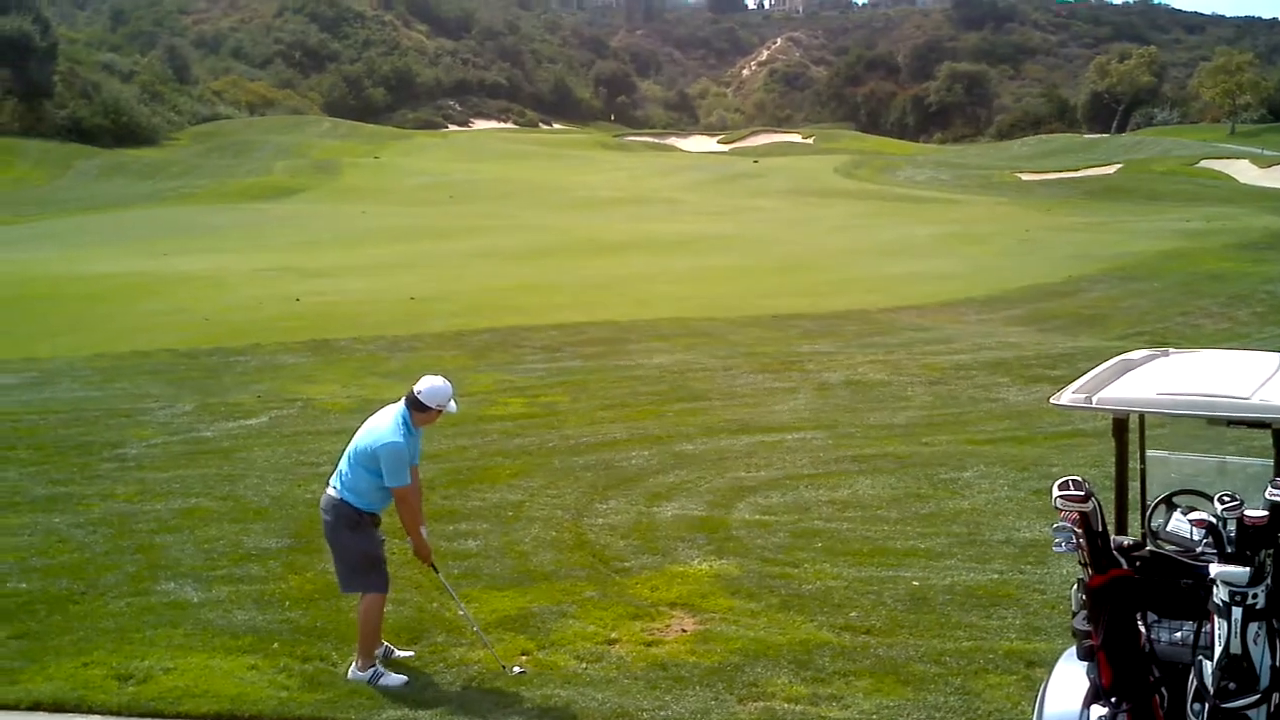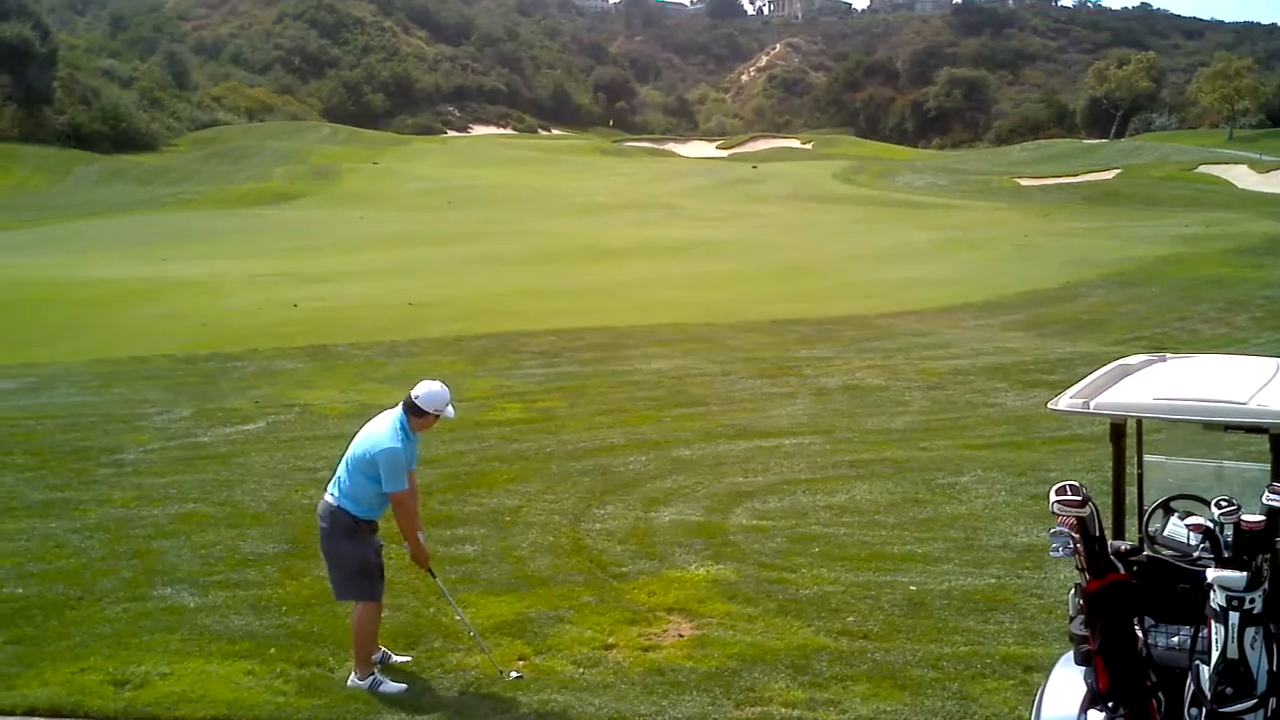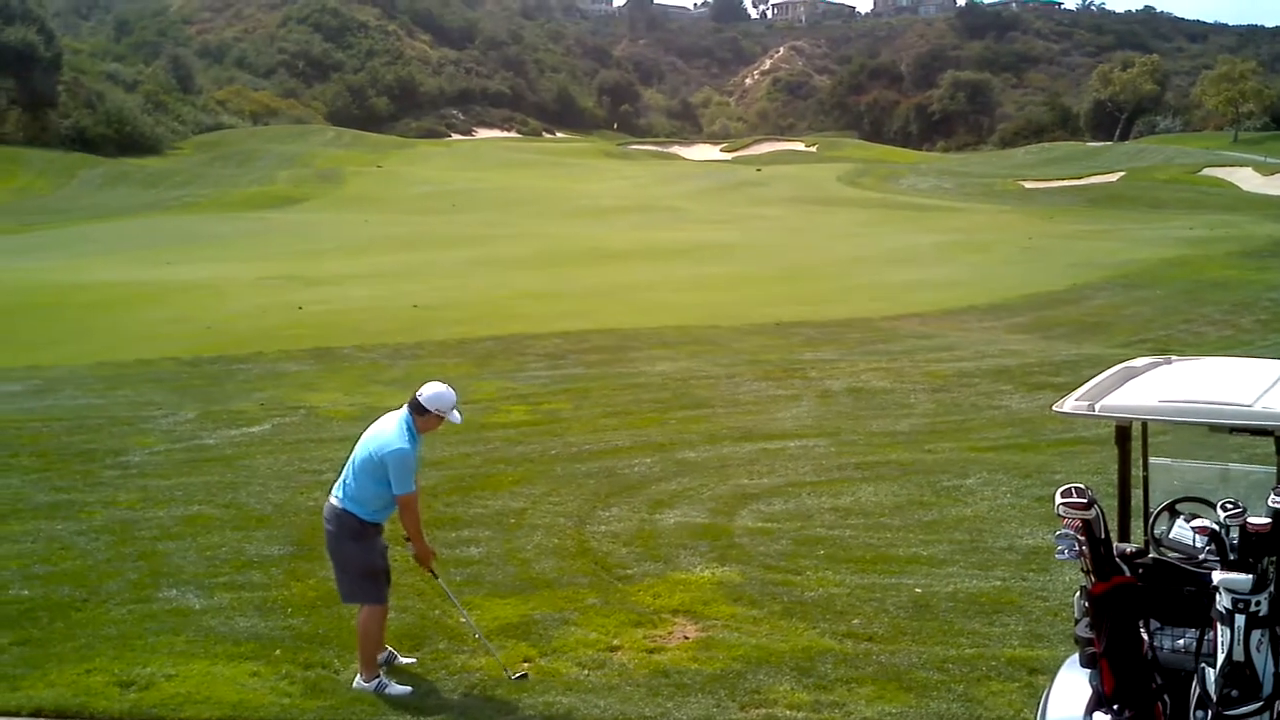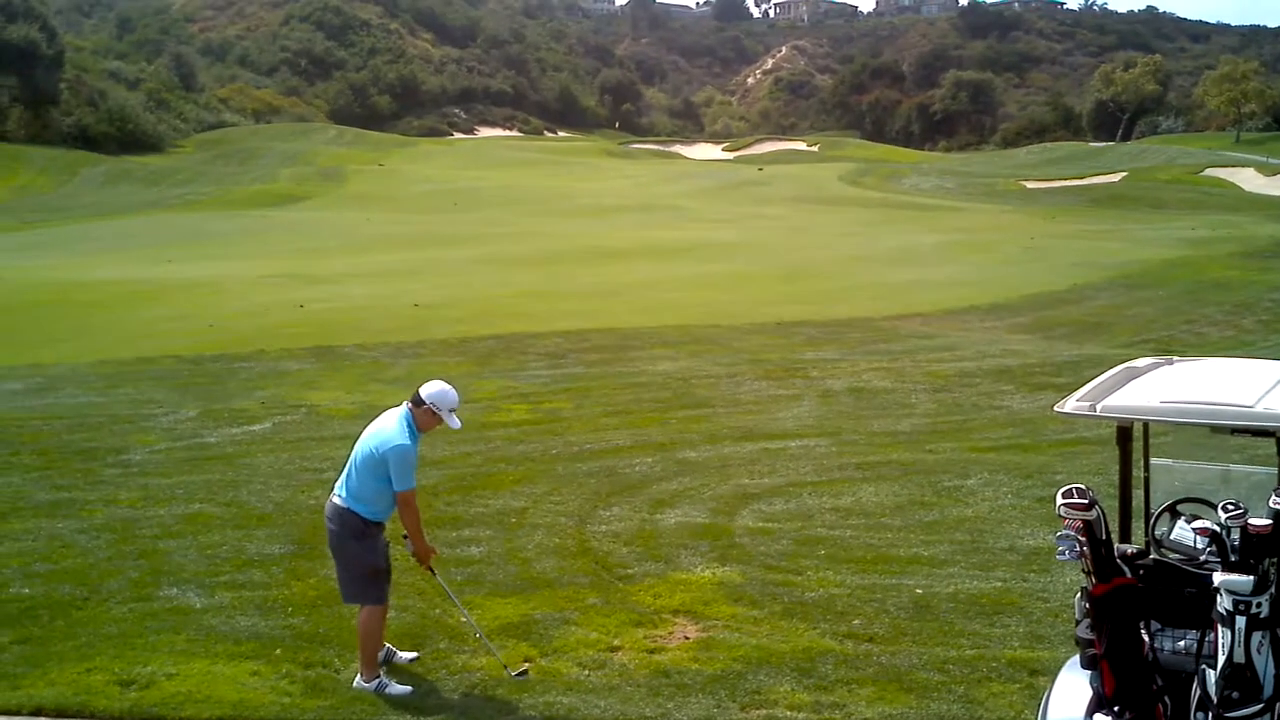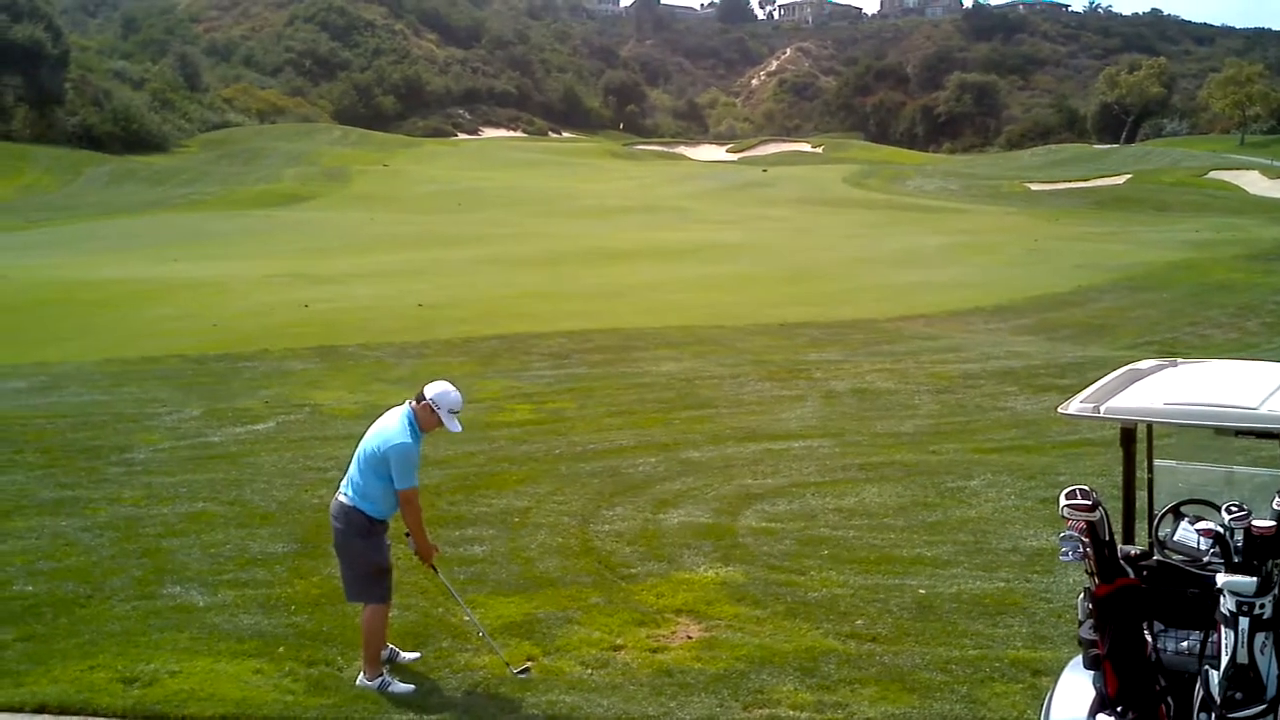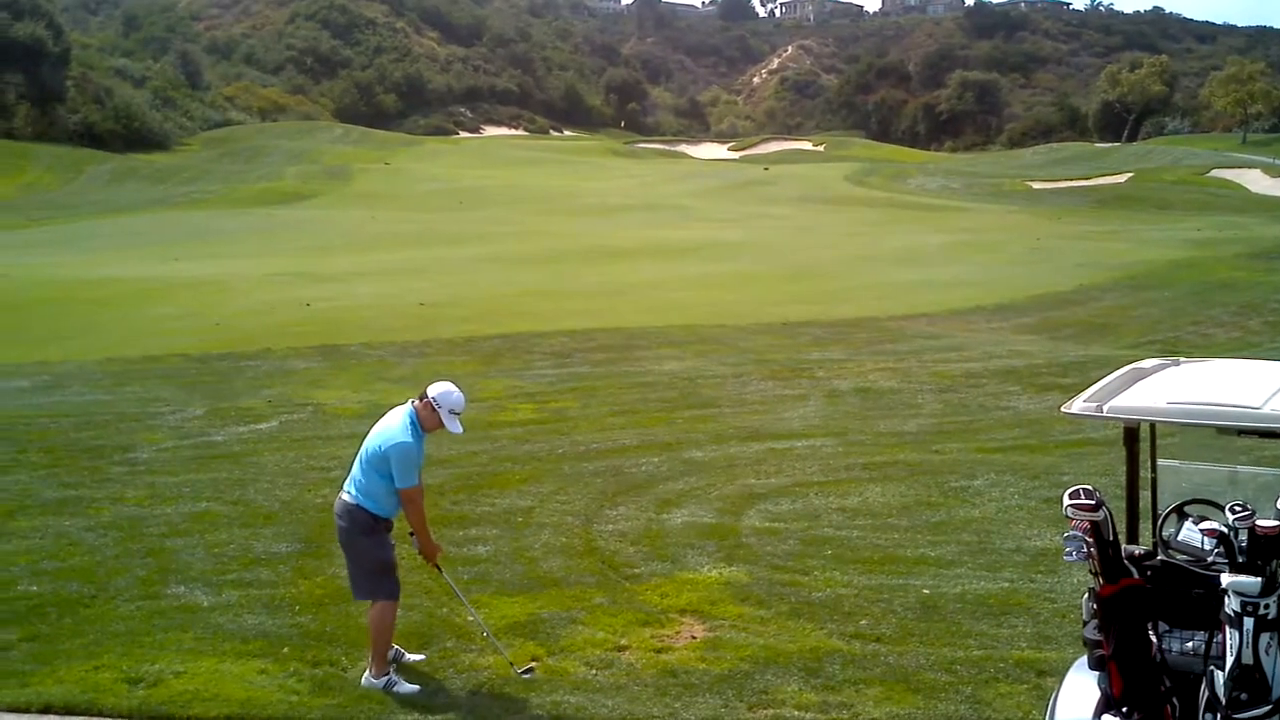
dt=0.1s
person 1, frame 1
left shoulder: (403, 418)
right shoulder: (393, 441)
left elbow: (414, 480)
right elbow: (403, 498)
left wrist: (422, 529)
right wrist: (418, 542)
left hip: (358, 508)
right hip: (346, 513)
left knee: (377, 581)
right knee: (373, 588)
left ankle: (374, 645)
right ankle: (364, 665)
person 1, frame 2
left shoulder: (401, 424)
right shoulder: (391, 446)
left elbow: (410, 485)
right elbow: (400, 504)
left wrist: (419, 534)
right wrist: (416, 547)
left hip: (355, 515)
right hip: (343, 520)
left knee: (373, 587)
right knee: (368, 595)
left ankle: (371, 651)
right ankle: (362, 673)
person 1, frame 3
left shoulder: (400, 422)
right shoulder: (400, 448)
left elbow: (411, 491)
right elbow: (407, 506)
left wrist: (419, 540)
right wrist: (421, 548)
left hip: (359, 516)
right hip: (350, 522)
left knee: (380, 588)
right knee: (372, 598)
left ankle: (377, 652)
right ankle: (368, 675)
person 1, frame 4
left shoulder: (399, 418)
right shoulder: (400, 443)
left elbow: (405, 494)
right elbow: (406, 503)
left wrist: (417, 539)
right wrist: (420, 545)
left hip: (359, 515)
right hip: (352, 521)
left knee: (380, 586)
right knee: (372, 598)
left ankle: (376, 649)
right ankle: (368, 676)
person 1, frame 5
left shoulder: (404, 418)
right shoulder: (401, 442)
left elbow: (410, 490)
right elbow: (408, 501)
left wrist: (418, 536)
right wrist: (422, 542)
left hip: (364, 514)
right hip: (357, 520)
left knee: (380, 590)
right knee: (376, 597)
left ankle: (379, 648)
right ankle: (372, 673)
person 1, frame 6
left shoulder: (407, 417)
right shoulder: (403, 441)
left elbow: (416, 486)
right elbow: (410, 500)
left wrist: (422, 535)
right wrist: (426, 542)
left hip: (368, 513)
right hip: (361, 518)
left knee: (386, 587)
right knee: (385, 594)
left ankle: (384, 649)
right ankle: (378, 671)
